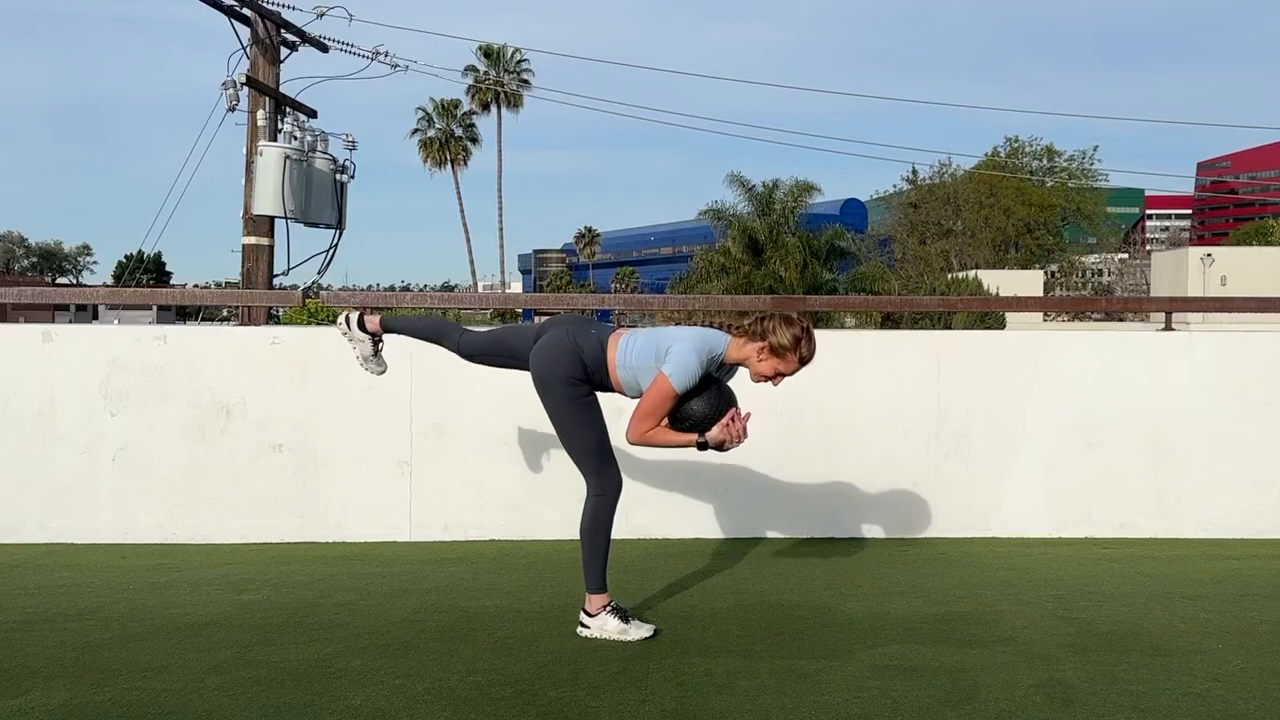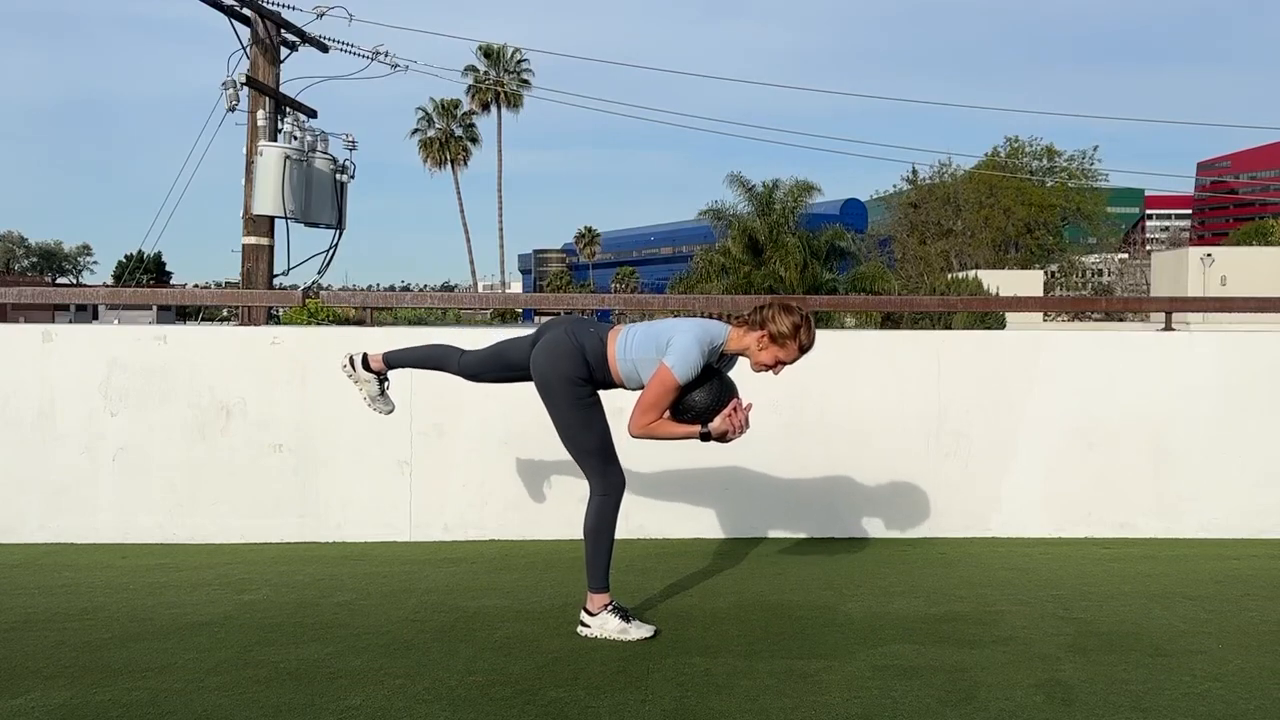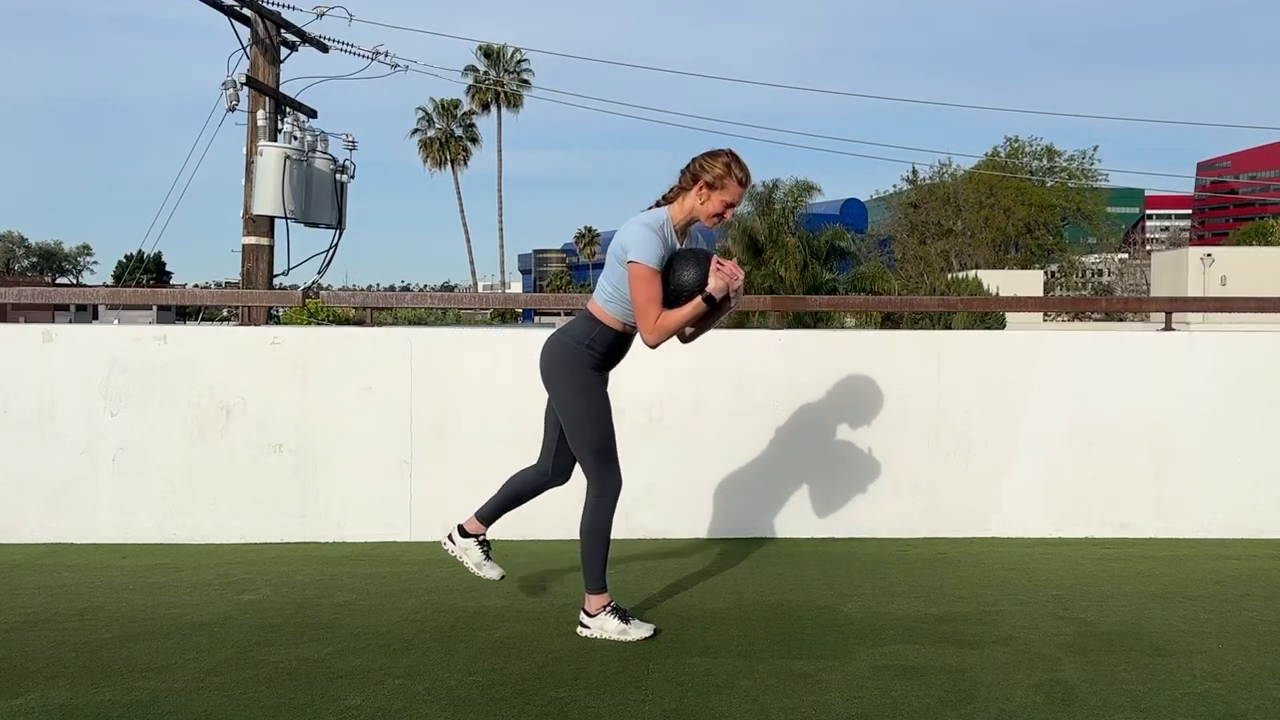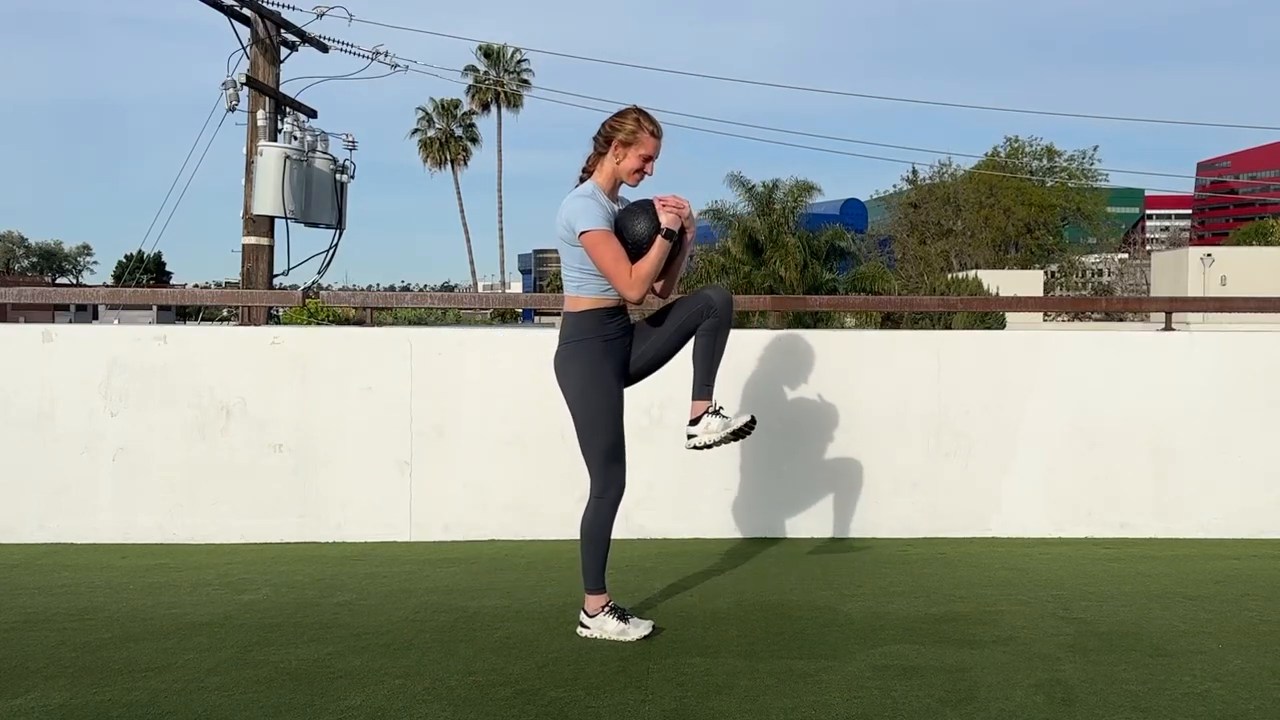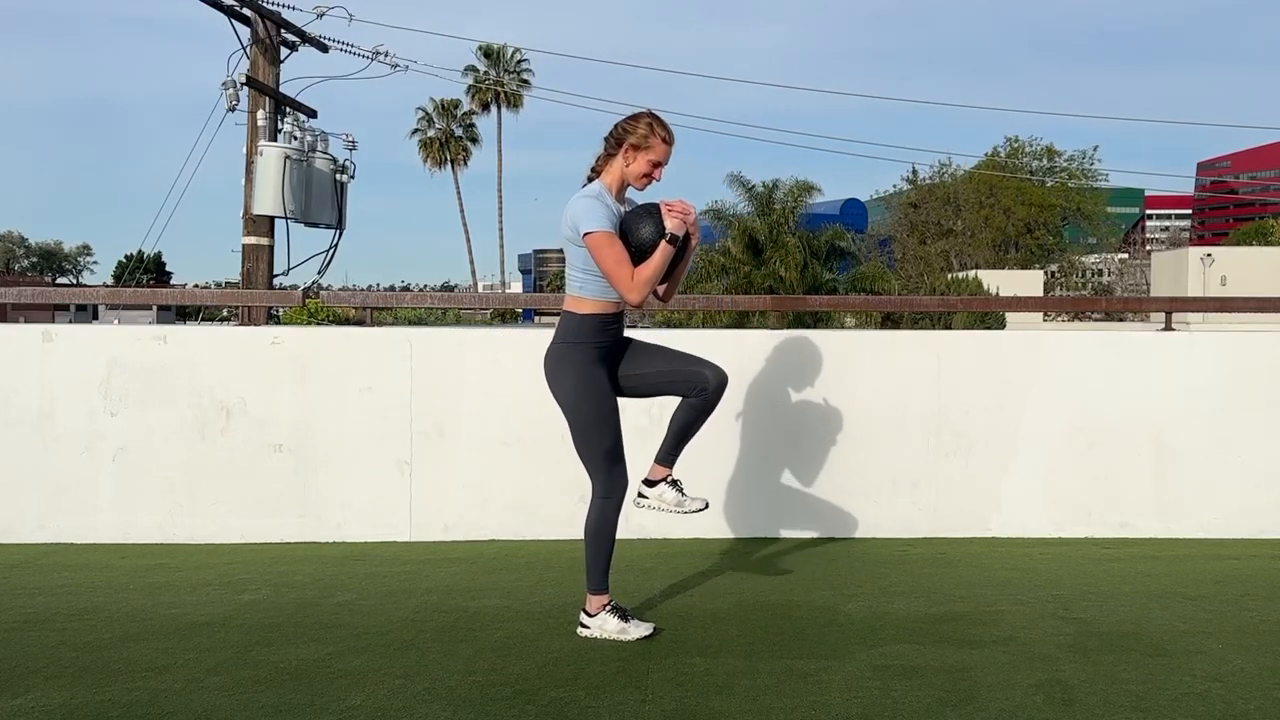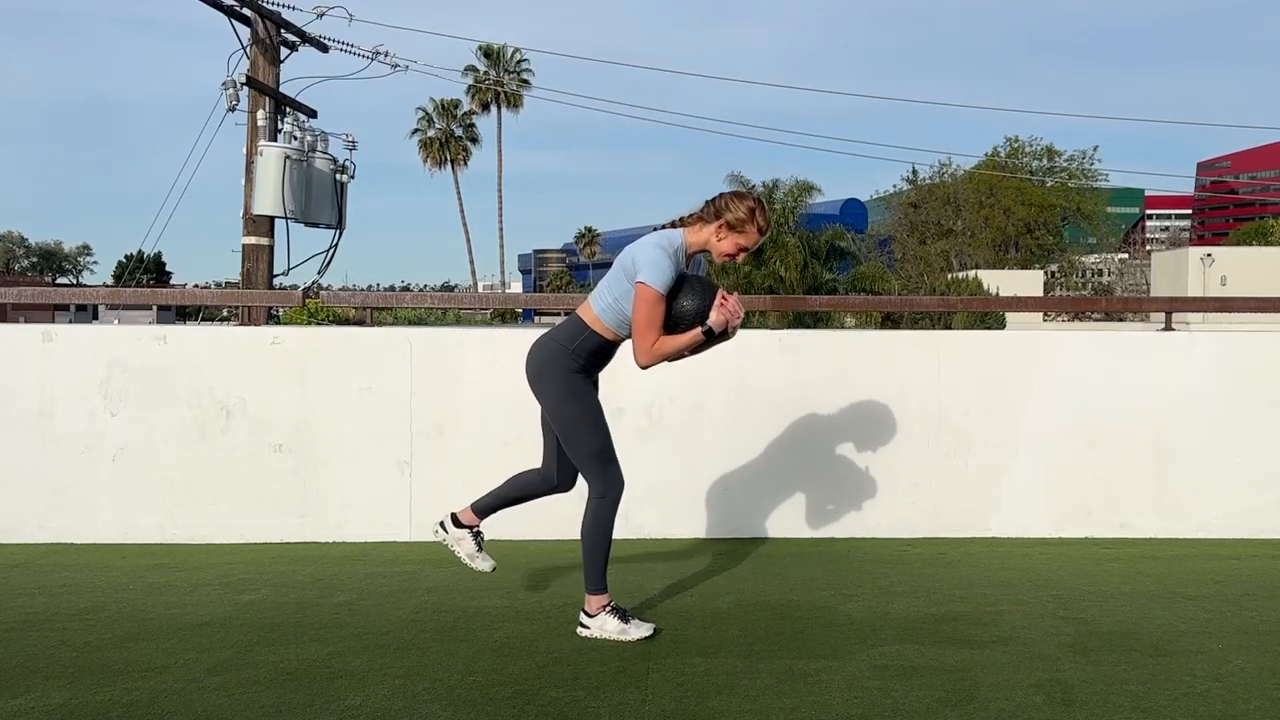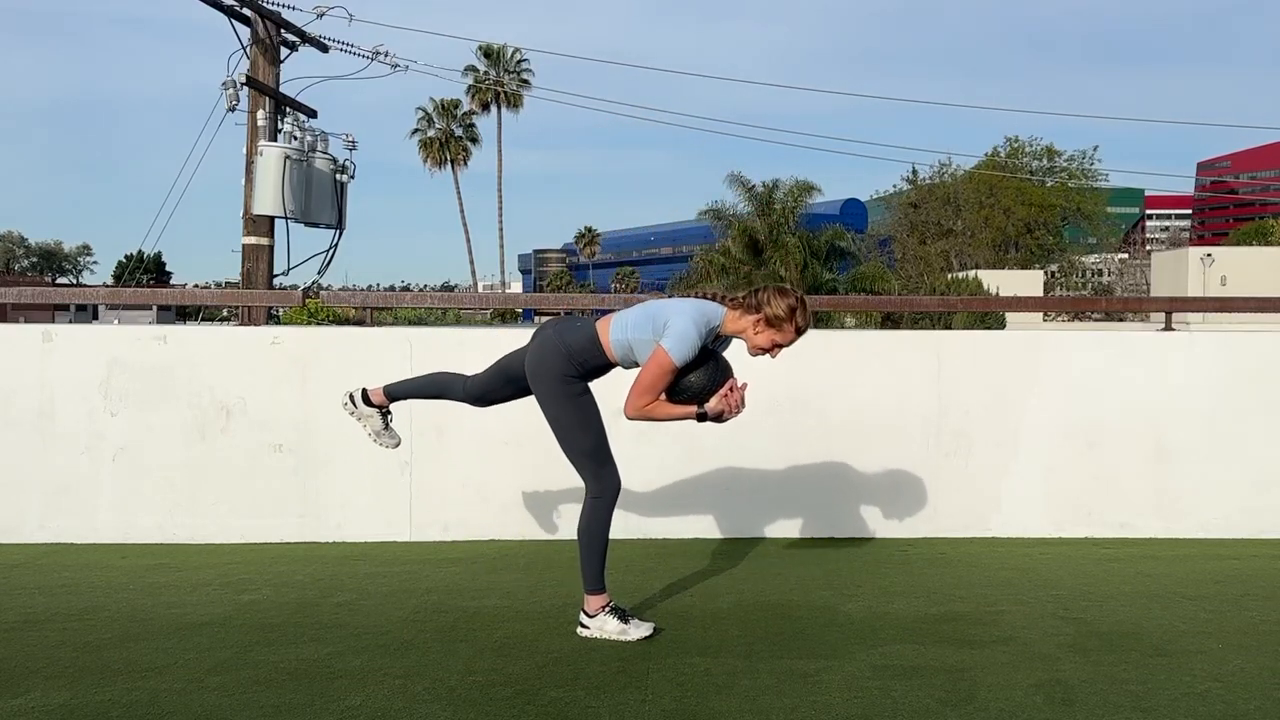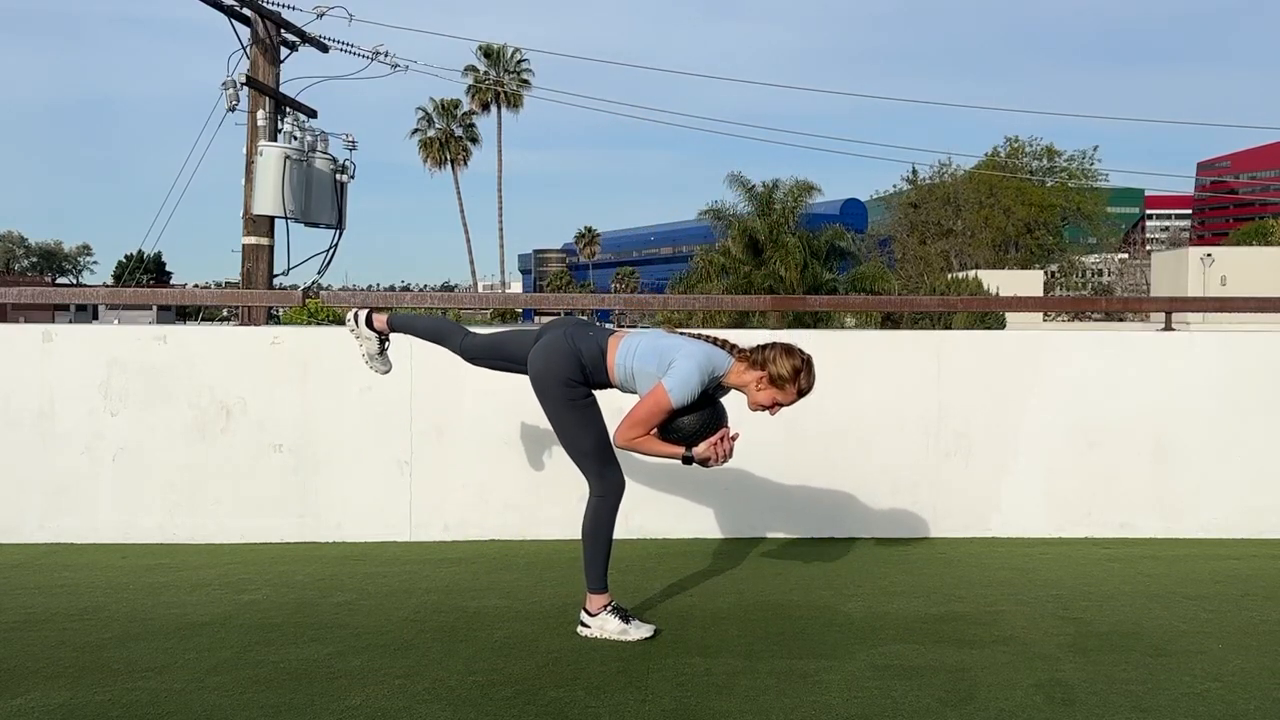
dt=0.5s
person 1, frame 1
left shoulder: (725, 356)
right shoulder: (694, 356)
right elbow: (640, 431)
left wrist: (718, 433)
right wrist: (706, 440)
left hip: (571, 337)
right hip: (562, 364)
left knee: (470, 342)
right knee: (605, 484)
left ankle: (370, 327)
right ankle: (596, 611)
person 1, frame 2
left shoulder: (725, 349)
right shoulder: (696, 345)
right elbow: (641, 424)
left wrist: (721, 423)
right wrist: (708, 431)
left hip: (568, 339)
right hip: (565, 366)
left knee: (470, 364)
right knee: (608, 485)
left ankle: (374, 366)
right ankle: (596, 610)
person 1, frame 3
left shoulder: (691, 238)
right shoulder: (645, 232)
left elbow: (687, 330)
right elbow: (654, 333)
left wrist: (721, 296)
right wrist: (711, 295)
left hip: (584, 357)
right hip: (574, 360)
left knee: (554, 470)
right knee: (604, 482)
left ankle: (470, 531)
right ankle: (595, 612)
person 1, frame 4
left shoulder: (620, 206)
right shoulder: (583, 206)
left elbow: (662, 287)
right elbow: (633, 287)
left wrist: (684, 238)
right wrist: (666, 231)
left hip: (623, 342)
right hip: (586, 351)
left knee: (715, 300)
right knee: (609, 482)
left ankle: (701, 417)
right ankle: (594, 611)
person 1, frame 5
left shoulder: (627, 208)
right shoulder: (590, 207)
left elbow: (663, 292)
right elbow: (633, 291)
left wrist: (686, 242)
right wrist: (670, 236)
left hip: (613, 348)
right hip: (578, 355)
left knee: (709, 380)
right knee: (610, 483)
left ankle: (658, 480)
right ankle: (596, 611)
person 1, frame 6
left shoulder: (691, 259)
right shoulder: (659, 256)
left elbow: (672, 341)
right elbow: (647, 354)
left wrist: (720, 327)
right wrist: (711, 330)
left hip: (570, 360)
right hip: (560, 364)
left knee: (559, 476)
right knee: (607, 483)
left ankle: (463, 522)
right ankle: (595, 612)
person 1, frame 7
left shoulder: (718, 327)
right shoulder: (692, 328)
right elbow: (637, 406)
left wrist: (716, 405)
right wrist: (705, 410)
left hip: (559, 343)
right hip: (559, 365)
left knee: (474, 388)
right knee: (603, 484)
left ankle: (375, 399)
right ankle: (594, 611)
person 1, frame 8
left shoulder: (722, 366)
right shoulder: (695, 374)
left elbow: (666, 420)
right elbow: (626, 435)
left wrist: (705, 444)
right wrist: (692, 456)
left hip: (567, 339)
right hip: (560, 367)
left knee: (471, 346)
right knee: (607, 485)
left ankle: (375, 324)
right ankle: (596, 610)
